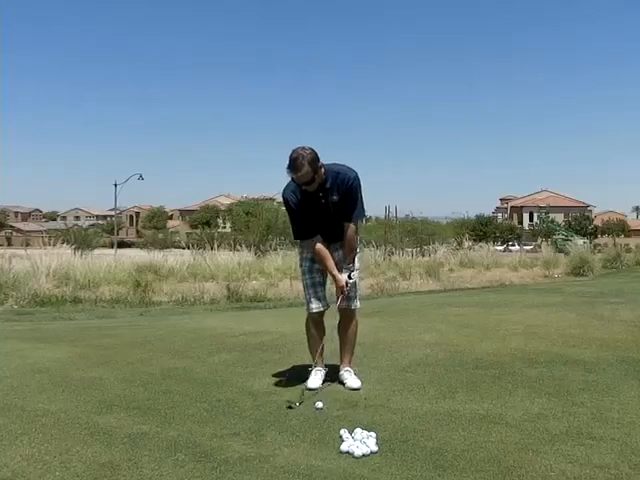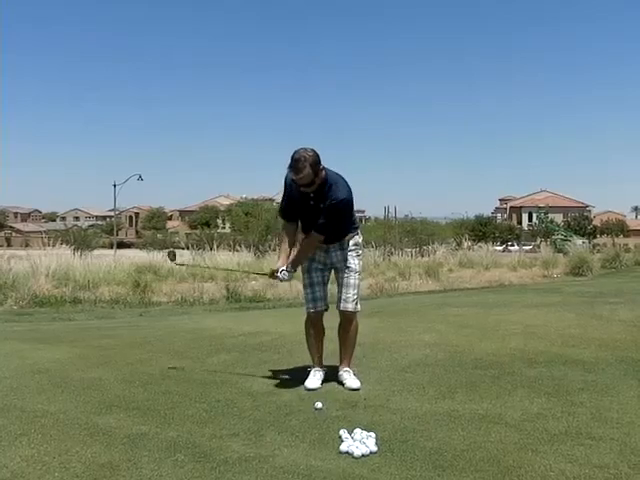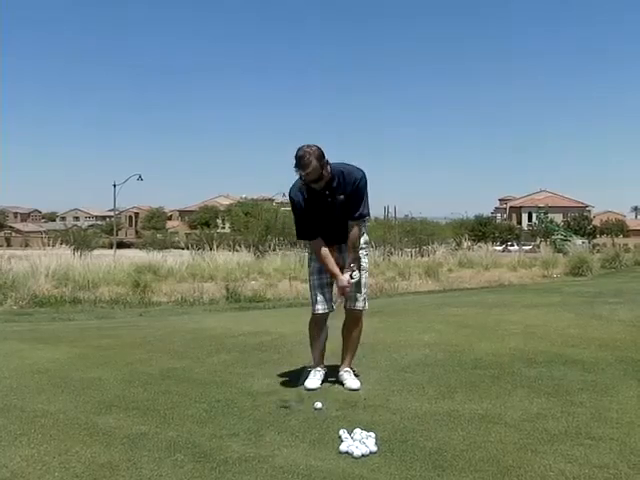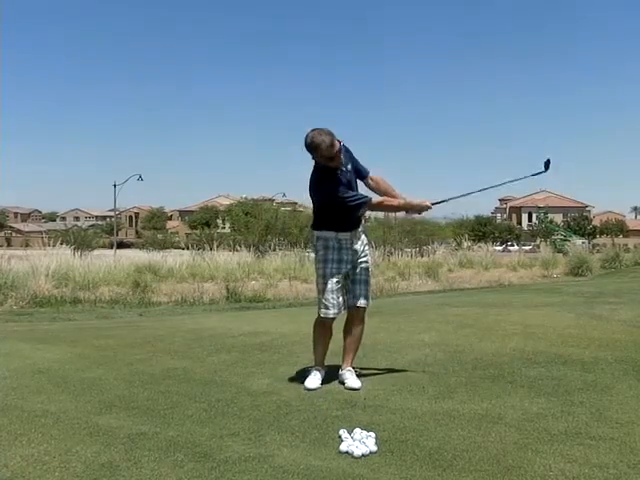
dt=0.4s
person 1, frame 1
left shoulder: (346, 178)
right shoulder: (292, 194)
left elbow: (351, 227)
right elbow: (313, 240)
left wrist: (348, 267)
right wrist: (335, 275)
left hip: (345, 245)
right hip: (312, 249)
left knee: (348, 308)
right knee: (315, 311)
left ankle: (346, 367)
right ankle: (318, 366)
person 1, frame 2
left shoulder: (339, 193)
right shoulder: (292, 181)
left elbow: (316, 237)
right elbow: (289, 222)
left wrist: (291, 266)
right wrist: (283, 259)
left hip: (345, 245)
right hip: (311, 249)
left knee: (348, 311)
right knee: (314, 312)
left ankle: (345, 368)
right ankle: (317, 367)
person 1, frame 3
left shoulder: (353, 177)
right shoulder: (298, 193)
left elbow: (355, 226)
right elbow: (315, 242)
left wrist: (349, 267)
right wrist: (337, 276)
left hip: (354, 245)
right hip: (322, 249)
left knee: (355, 310)
right knee: (319, 312)
left ankle: (346, 368)
right ankle: (317, 367)
person 1, frame 4
left shoulder: (343, 151)
right shoulder: (323, 185)
left elbow: (370, 179)
right elbow: (374, 205)
left wrist: (403, 201)
right wrist: (410, 206)
left hip: (357, 238)
right hip: (331, 243)
left knee: (358, 309)
right knee: (328, 312)
left ankle: (347, 368)
right ankle: (317, 368)
